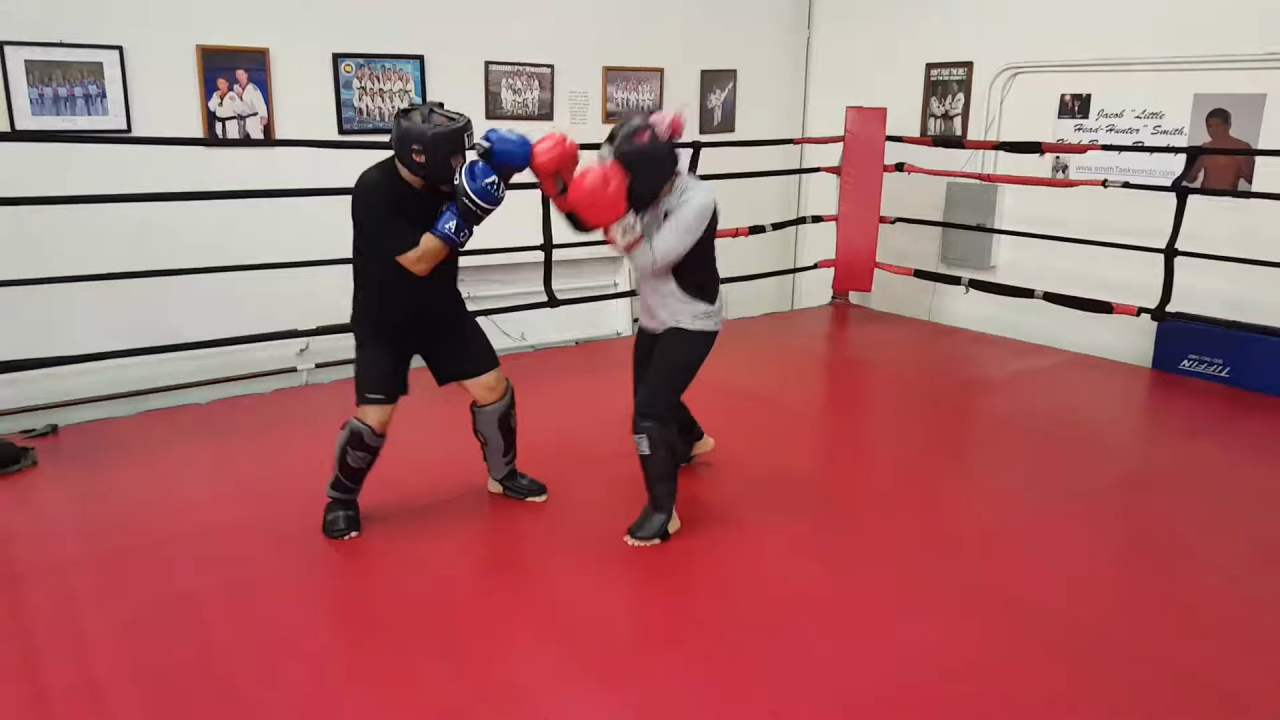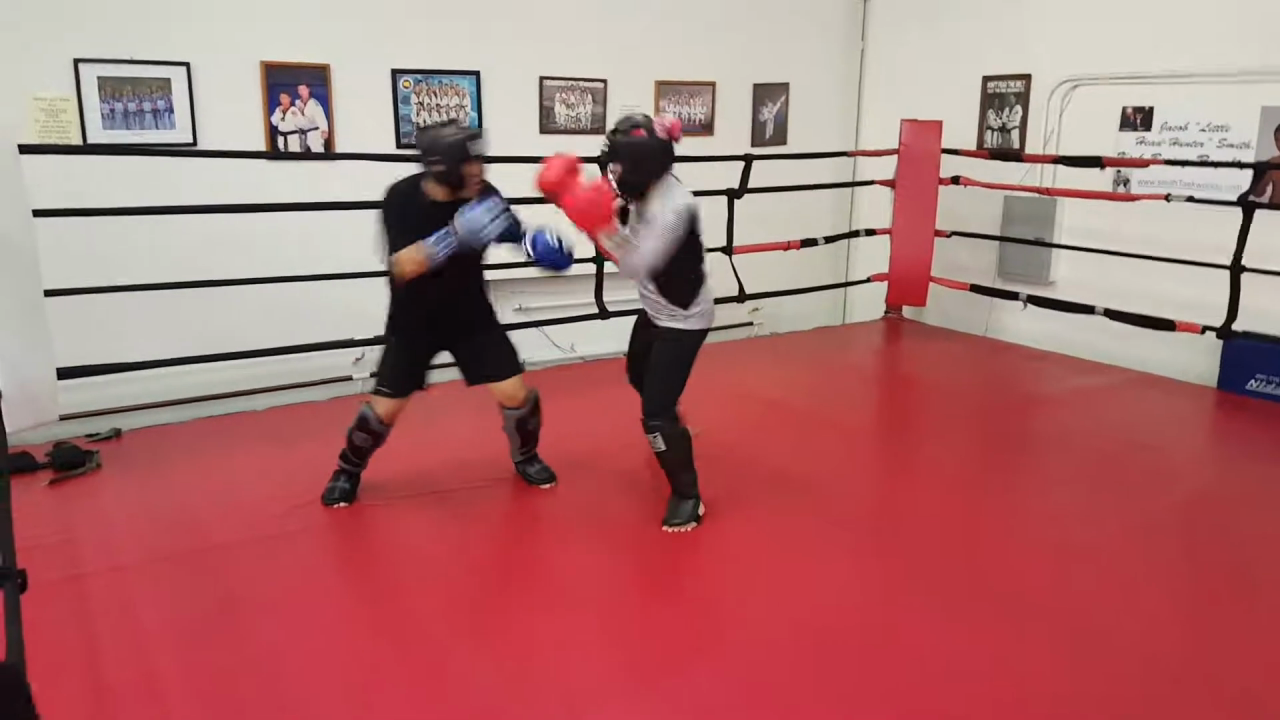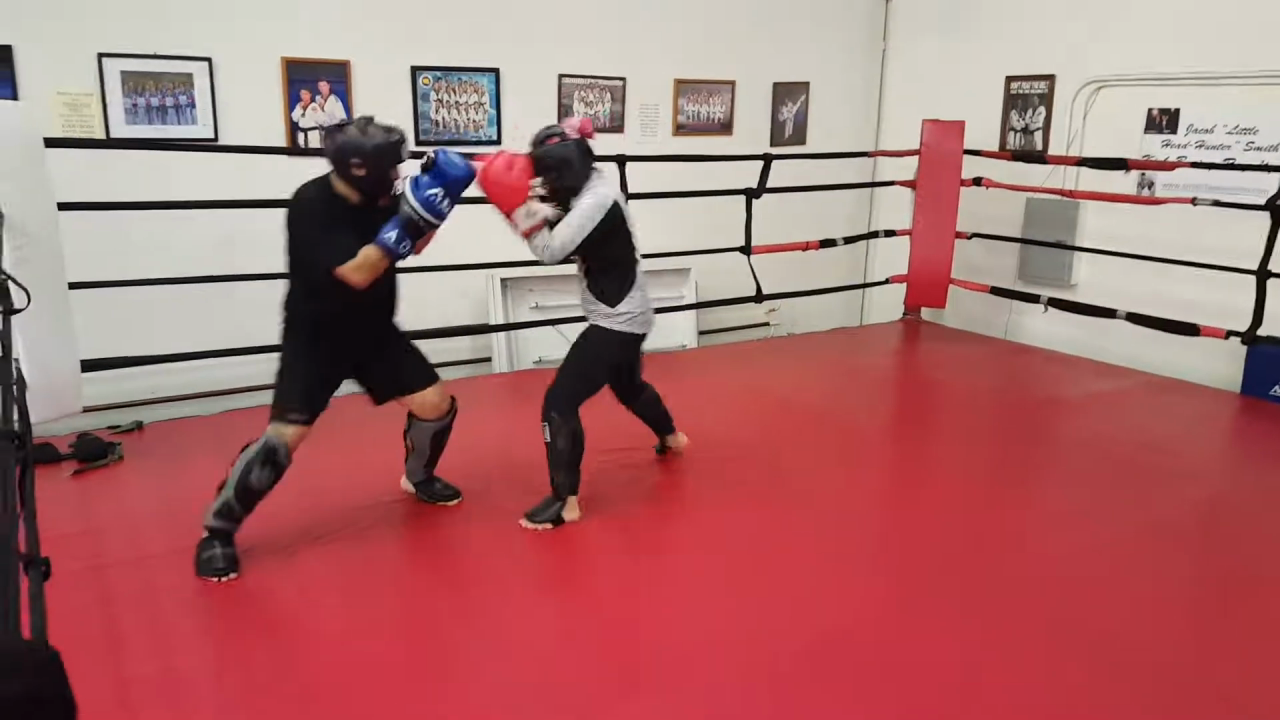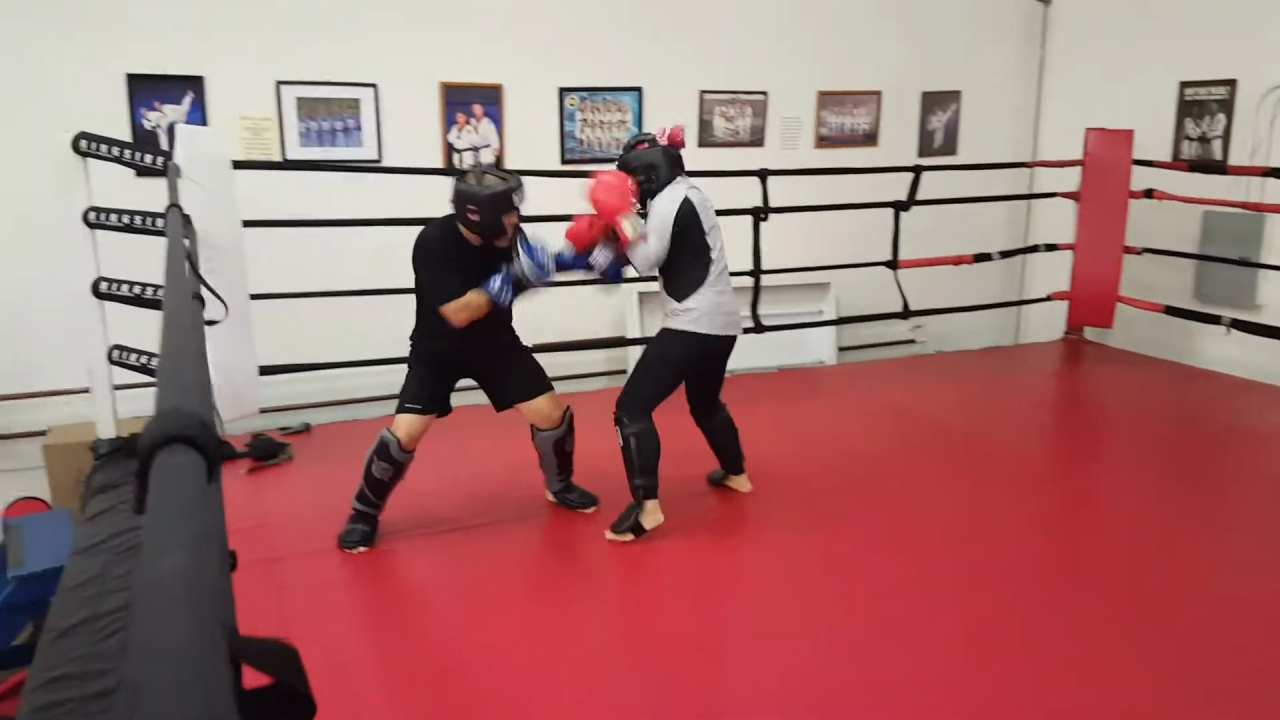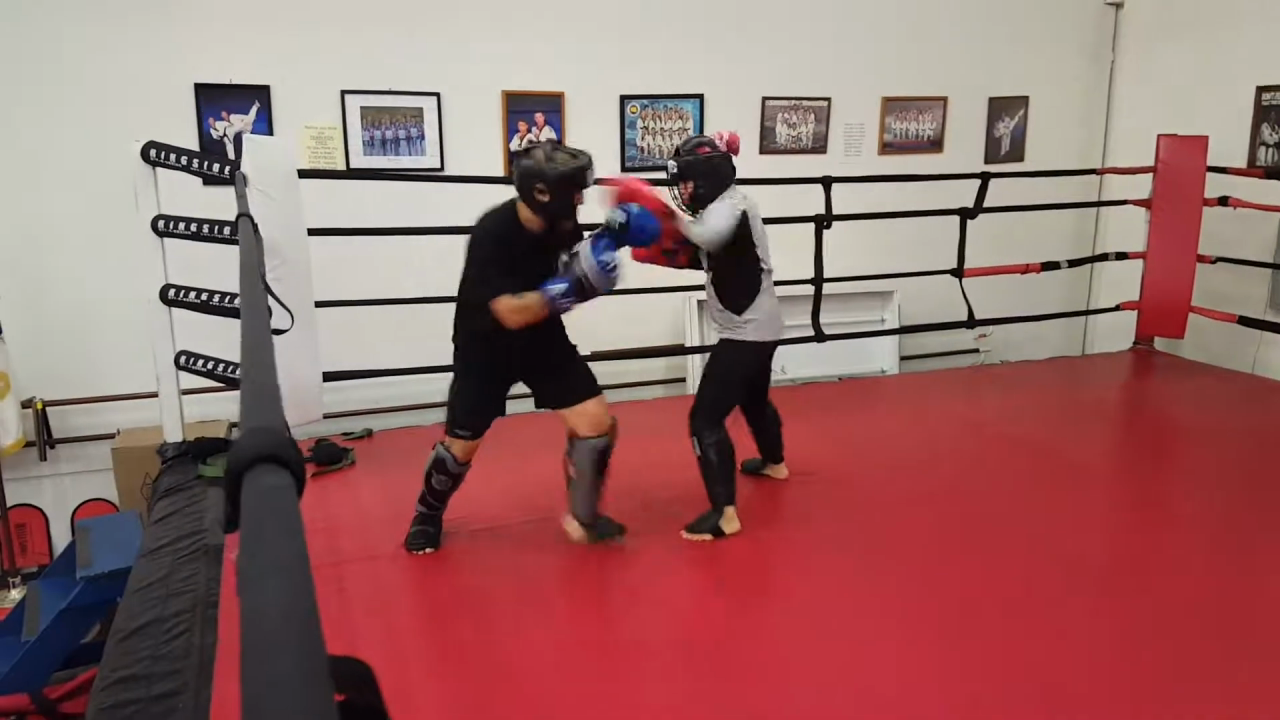
dt=1s
person 1, frame 1
left shoulder: (695, 200)
right shoulder: (647, 191)
left elbow: (654, 260)
right elbow: (586, 208)
left wrist: (611, 212)
right wrist: (561, 181)
left hip: (691, 323)
right hip: (656, 318)
left knee: (650, 413)
right knee: (657, 395)
left ankle: (663, 512)
right ankle: (692, 441)
person 1, frame 2
left shoulder: (675, 205)
right shoulder: (646, 191)
left elbow: (636, 265)
right elbow: (611, 216)
left wrist: (604, 227)
right wrist: (569, 191)
left hip: (683, 318)
right hip: (658, 310)
left knee: (657, 408)
right knee: (641, 376)
left ankle: (687, 498)
right ankle: (665, 441)
person 1, frame 3
left shoulder: (596, 200)
right shoulder: (586, 193)
left elbow: (552, 249)
right elbow: (552, 226)
left wrist: (518, 203)
right wrist: (515, 196)
left hip: (616, 322)
right hip: (623, 317)
left knee: (560, 403)
right knee: (626, 383)
left ankle: (565, 501)
right ankle: (671, 436)
person 1, frame 4
left shoulder: (669, 199)
right shoulder: (691, 195)
left elbow: (646, 260)
right elbow: (657, 255)
left wrist: (621, 217)
right wrist: (602, 240)
left hip: (692, 326)
right hip: (723, 323)
left knee: (632, 407)
right knee: (705, 402)
left ankle: (646, 506)
right ankle: (736, 474)
person 1, frame 5
left shoulder: (729, 207)
right shoulder: (730, 204)
left elbow: (704, 236)
right elbow: (709, 257)
left wrist: (660, 209)
right wrist: (669, 250)
left hip: (745, 333)
right hip: (759, 328)
left knee: (705, 418)
right knee: (754, 398)
left ankle: (725, 513)
right ankle: (774, 462)
person 2, frame 1
left shoulder: (438, 178)
right shoulder: (376, 190)
right elbow: (418, 261)
left wrist: (497, 161)
right wrist: (462, 213)
left hip: (440, 308)
right hip: (384, 318)
left knee: (493, 388)
right knee: (373, 418)
left ankle: (505, 472)
right ankle: (342, 497)
person 2, frame 2
left shoulder: (480, 193)
right shoulder: (402, 198)
left elbow: (508, 229)
right elbow: (404, 267)
left wrist: (536, 242)
right wrist: (454, 235)
left hip: (469, 314)
right hip: (417, 316)
left knee: (516, 391)
right knee: (384, 407)
left ankle: (524, 457)
right ankle: (348, 469)
person 2, frame 3
left shoulder: (371, 196)
right shoulder: (311, 206)
left elbow: (416, 244)
right elbow: (356, 273)
left wrist: (441, 194)
right wrist: (403, 223)
left hip: (372, 329)
right hip: (314, 337)
left knee: (438, 404)
right knee: (285, 436)
left ankle: (418, 476)
right ankle: (218, 530)
person 2, frame 4
left shoulder: (505, 234)
right shoulder: (435, 242)
left elbow: (534, 261)
right elbow: (458, 314)
left wrist: (577, 261)
right wrist: (513, 278)
left hip: (495, 341)
right hip: (438, 349)
left knee: (553, 414)
right knee: (404, 433)
left ankle: (560, 486)
right ankle: (365, 512)
person 2, frame 5
left shoulder: (556, 223)
right shoulder: (493, 233)
left elbow: (577, 251)
right elbow: (514, 313)
left wrist: (620, 228)
right wrist: (573, 282)
left hip: (544, 340)
right hip: (487, 348)
left knee: (596, 422)
right knee: (462, 444)
left ankle: (583, 516)
right ankle: (428, 516)
